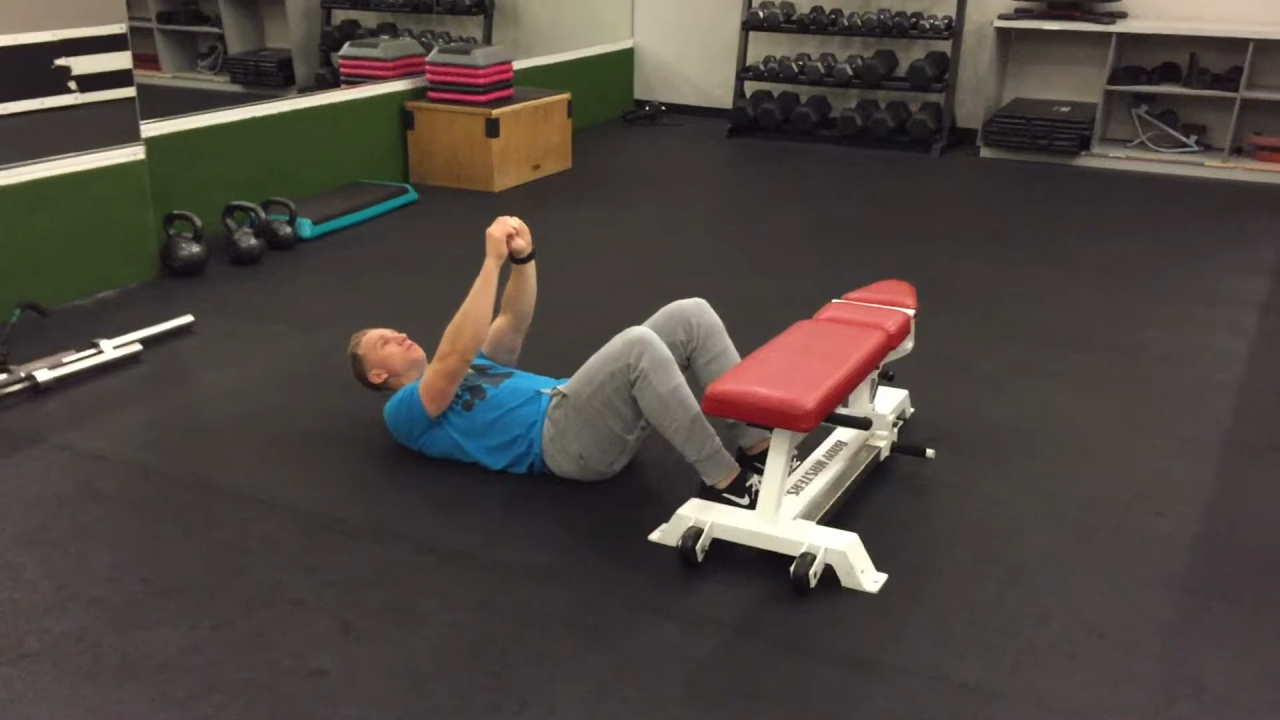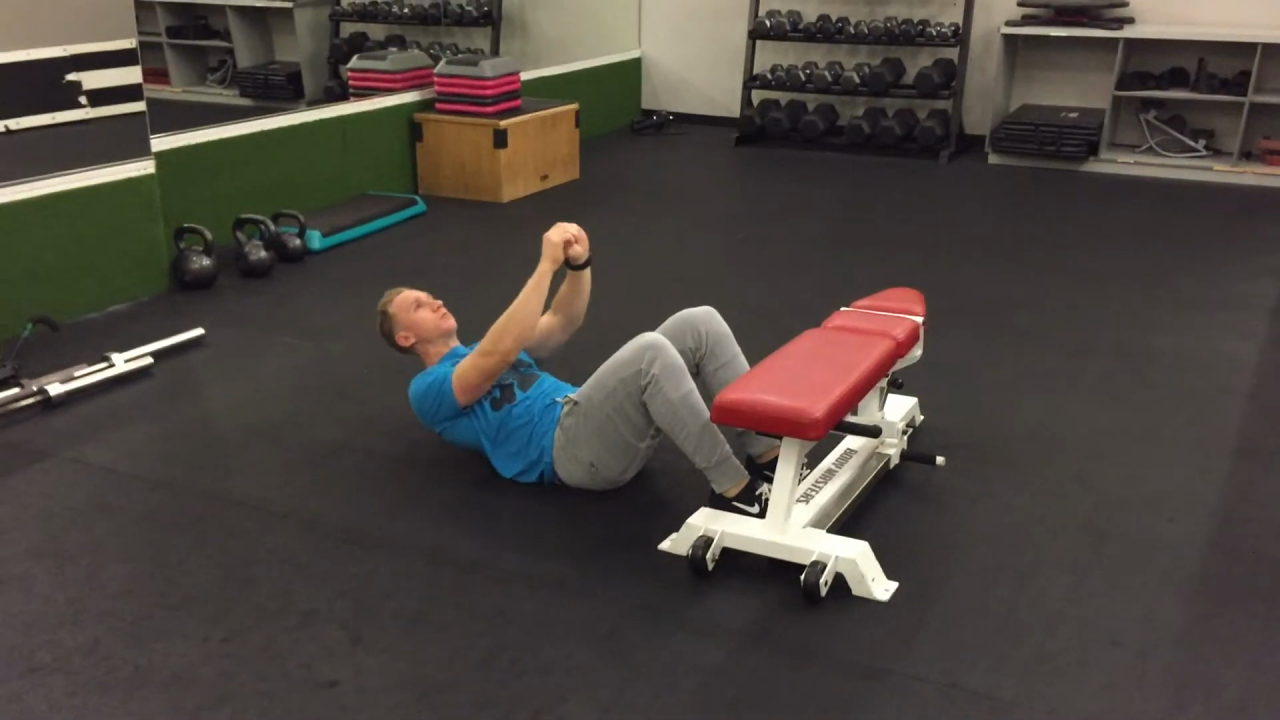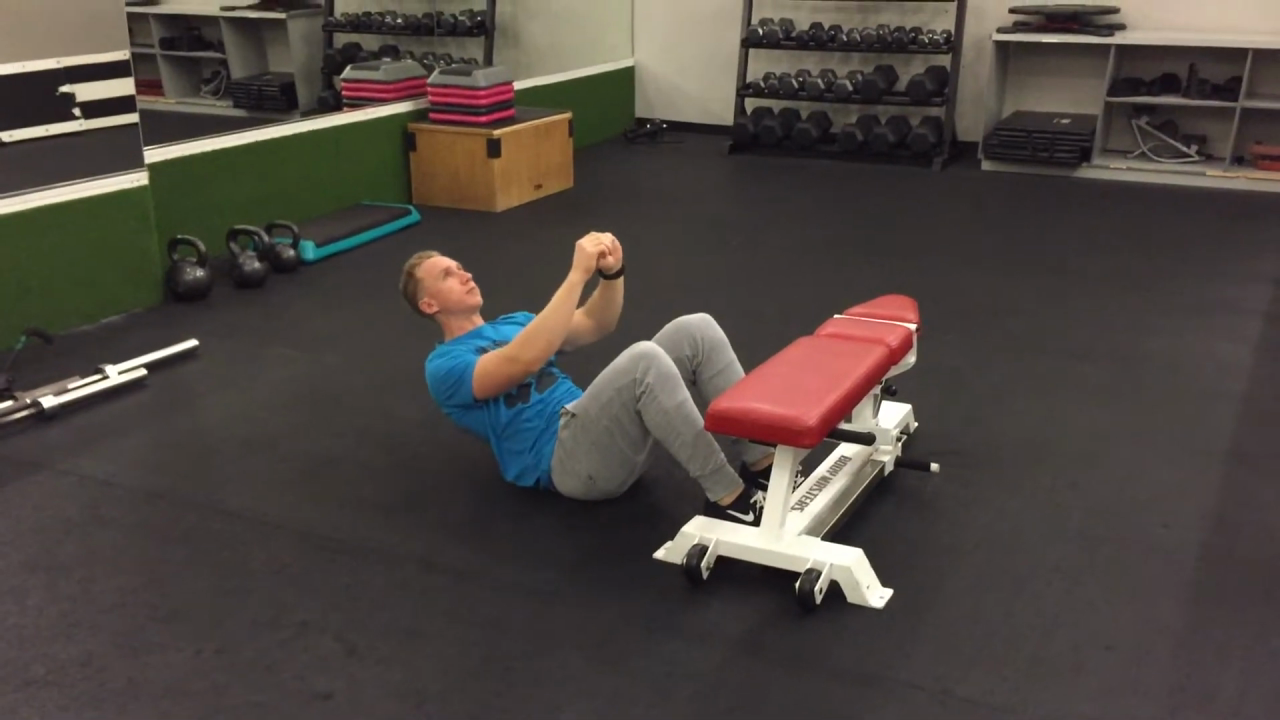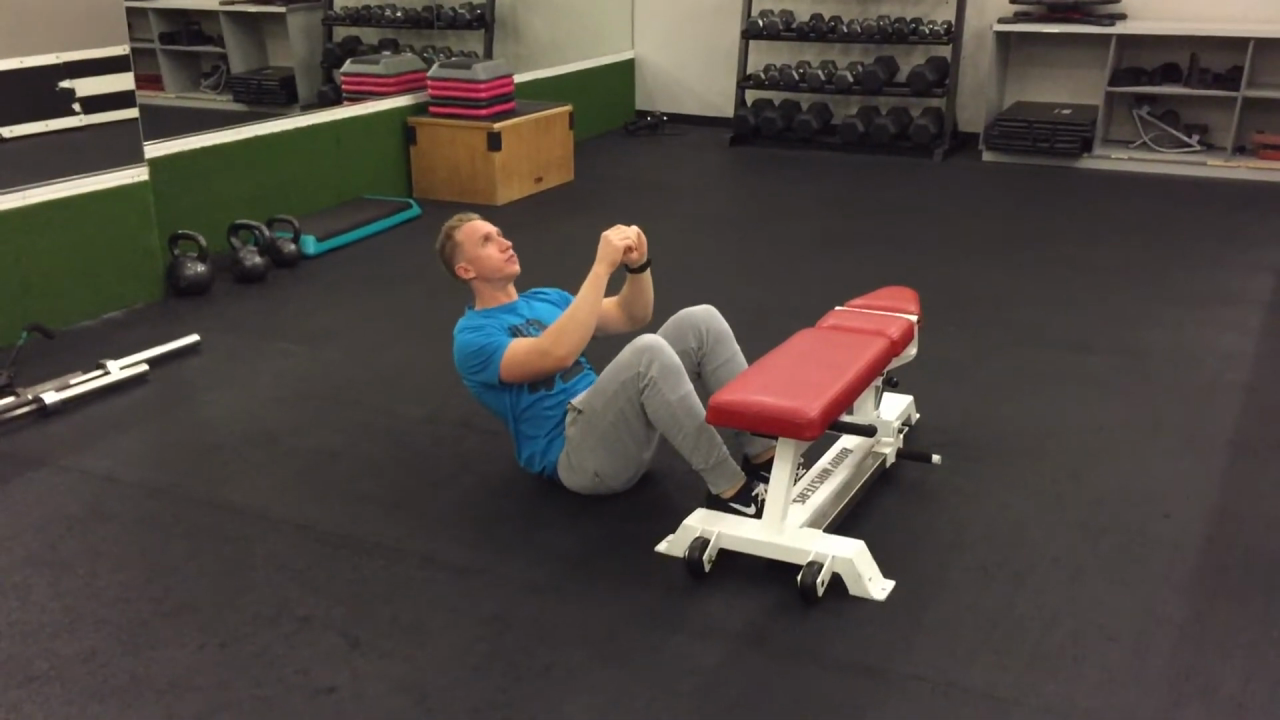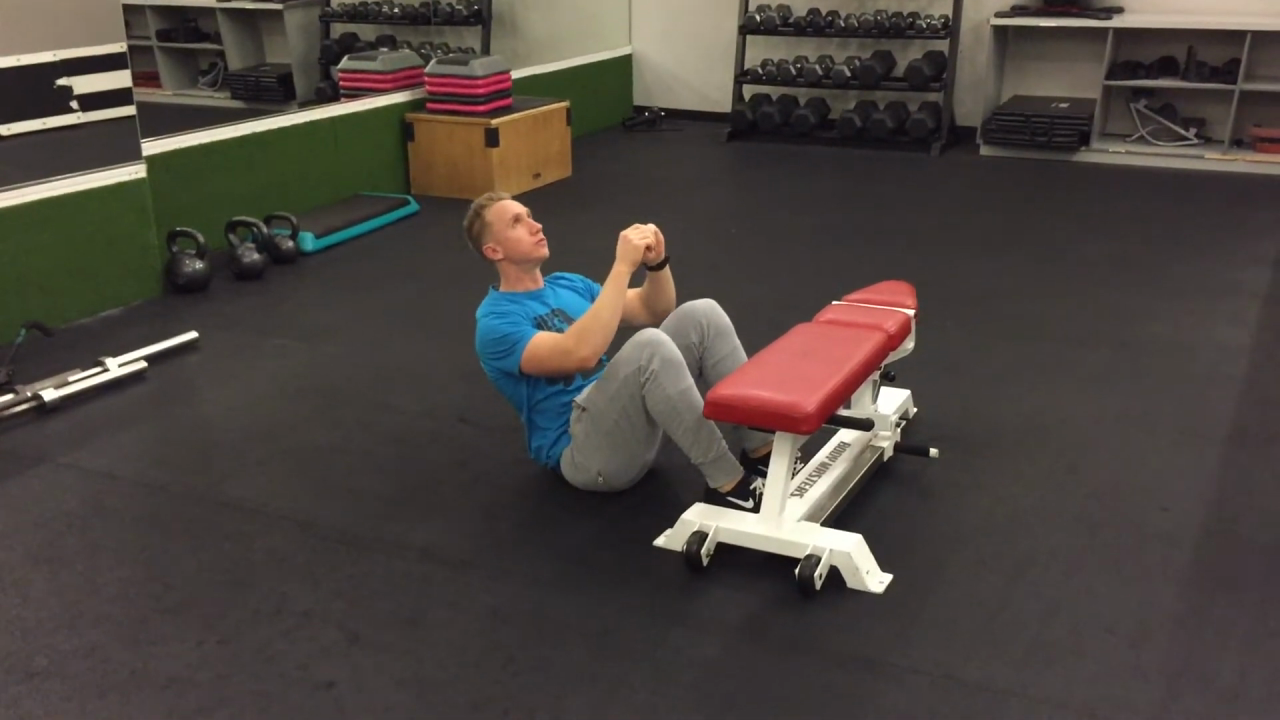
dt=0.7s
person 1, frame 1
left shoulder: (471, 371)
right shoulder: (407, 413)
left elbow: (513, 325)
right elbow: (455, 354)
left wrist: (522, 257)
right wrist: (492, 261)
left hip: (581, 409)
right hip: (560, 439)
left knee: (690, 315)
right knee: (638, 344)
left ankle: (757, 448)
right ankle: (724, 481)
person 1, frame 2
left shoulder: (480, 353)
right shoulder: (429, 392)
left elbow: (562, 324)
right elbow: (499, 353)
left wrist: (578, 263)
right wrist: (546, 265)
left hip: (594, 422)
right hip: (571, 450)
left knee: (699, 323)
right knee: (652, 350)
left ankle: (765, 456)
right ankle: (734, 490)
person 1, frame 3
left shoulder: (511, 324)
right shoulder: (445, 368)
left elbow: (596, 325)
right elbow: (526, 360)
left wrist: (611, 271)
right wrist: (578, 274)
left hip: (602, 428)
right hip: (570, 459)
left knee: (696, 330)
right knee: (644, 359)
left ankle: (762, 464)
right ankle: (728, 498)
person 1, frame 4
left shoulder: (543, 300)
right shoulder: (474, 337)
left elbow: (633, 317)
right elbow: (557, 354)
left wrist: (637, 265)
right wrist: (602, 267)
left hip: (612, 419)
right hip: (574, 452)
left knee: (700, 321)
right knee: (648, 351)
left ankle: (763, 458)
right ankle: (730, 491)
person 1, frame 5
left shoulder: (568, 285)
right shoulder: (497, 322)
left elbow: (656, 311)
right elbow: (581, 354)
left wrist: (656, 262)
right wrist: (623, 266)
left hip: (628, 415)
right hip: (583, 450)
left knee: (701, 314)
right knee: (649, 346)
left ankle: (761, 453)
right ankle: (728, 485)
